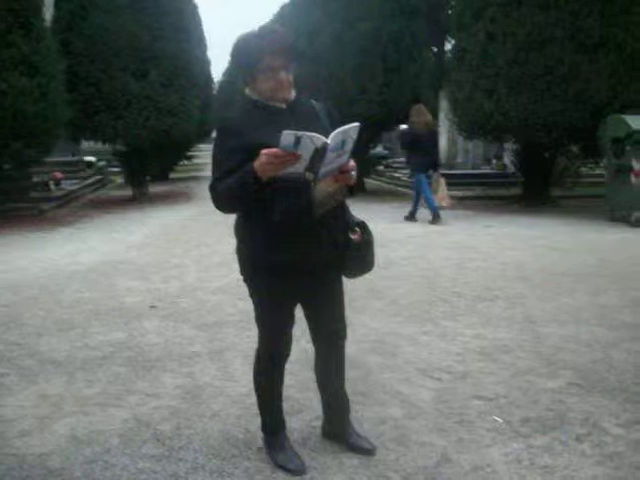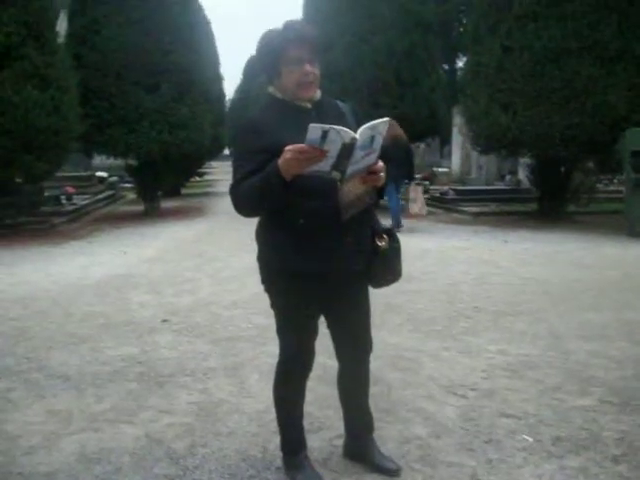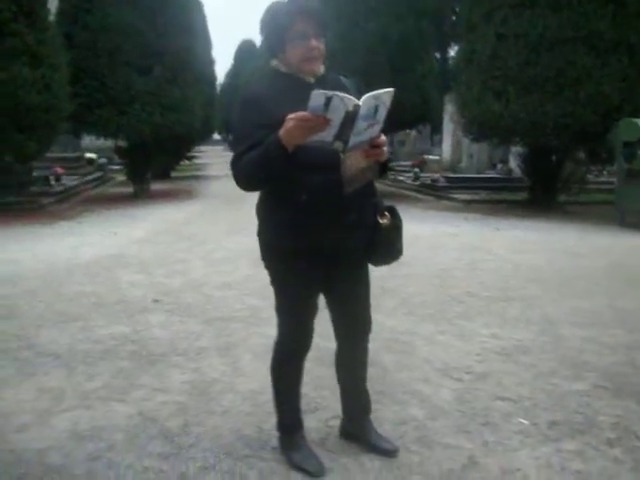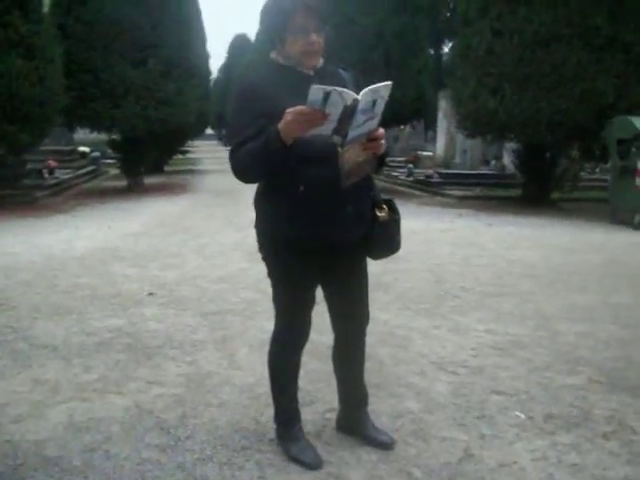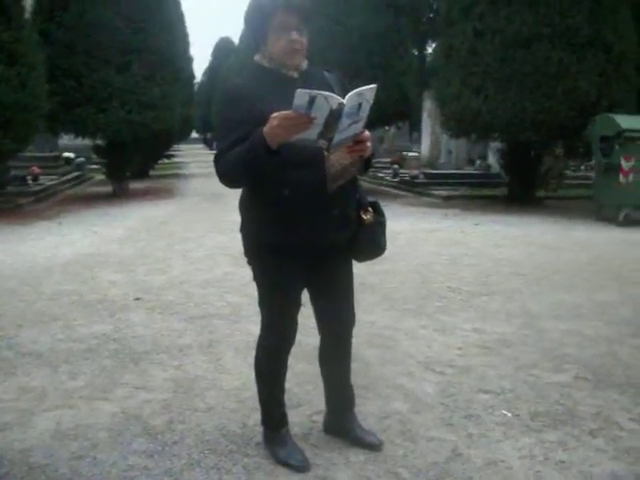
dt=1s
person 1, frame 1
left shoulder: (313, 110)
right shoulder: (236, 123)
left elbow: (334, 165)
right elbow: (223, 197)
left wrist: (346, 174)
right wrist: (257, 172)
left hip: (321, 250)
right hip: (271, 259)
left knee: (331, 339)
right knee: (274, 347)
left ankle: (337, 421)
right ankle: (274, 435)
person 1, frame 2
left shoulder: (339, 112)
right shoulder: (258, 124)
left elbow: (362, 173)
right elbow: (244, 200)
left wrist: (375, 175)
right wrist: (282, 171)
left hip: (347, 260)
right hip: (293, 268)
left knee: (356, 353)
right knee: (296, 360)
left ankle: (359, 440)
person 1, frame 3
left shoulder: (342, 87)
right shoulder: (260, 96)
left elbow: (364, 154)
right elbow: (245, 174)
left wrist: (378, 152)
right wrist: (284, 141)
left hip: (349, 236)
right hip: (294, 243)
left knee: (355, 331)
right knee: (294, 337)
left ankle: (357, 420)
right ankle: (290, 433)
person 1, frame 4
left shoulder: (338, 79)
right shoulder: (256, 84)
left elbow: (361, 144)
right elbow: (243, 165)
left wrist: (375, 145)
right wrist: (283, 134)
left hip: (346, 230)
right hip: (291, 236)
left knee: (353, 325)
right knee: (292, 330)
left ankle: (354, 413)
right ankle: (288, 427)
person 1, frame 5
left shoulder: (323, 81)
right shoulder: (241, 89)
left elbow: (347, 150)
right elbow: (228, 170)
left wrist: (361, 149)
right wrist: (268, 139)
left hip: (331, 233)
right hip: (276, 240)
left knee: (339, 328)
right knee: (278, 334)
left ankle: (341, 415)
right ankle: (275, 430)
